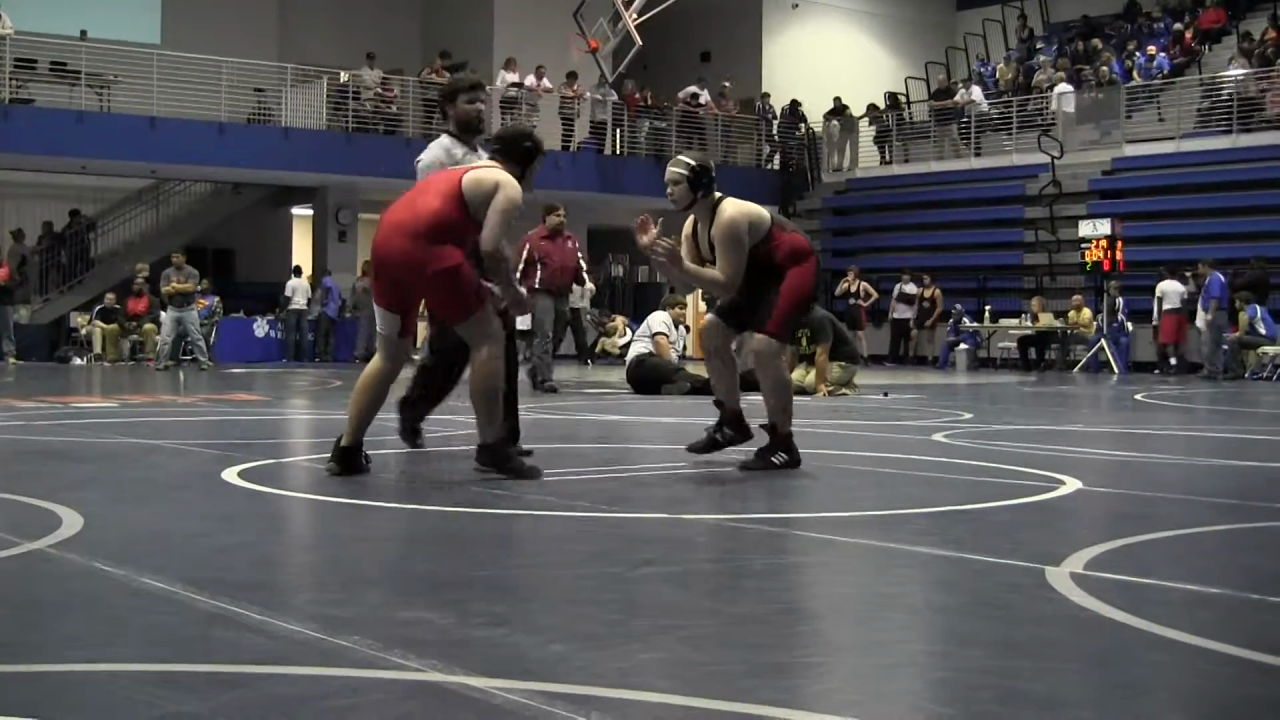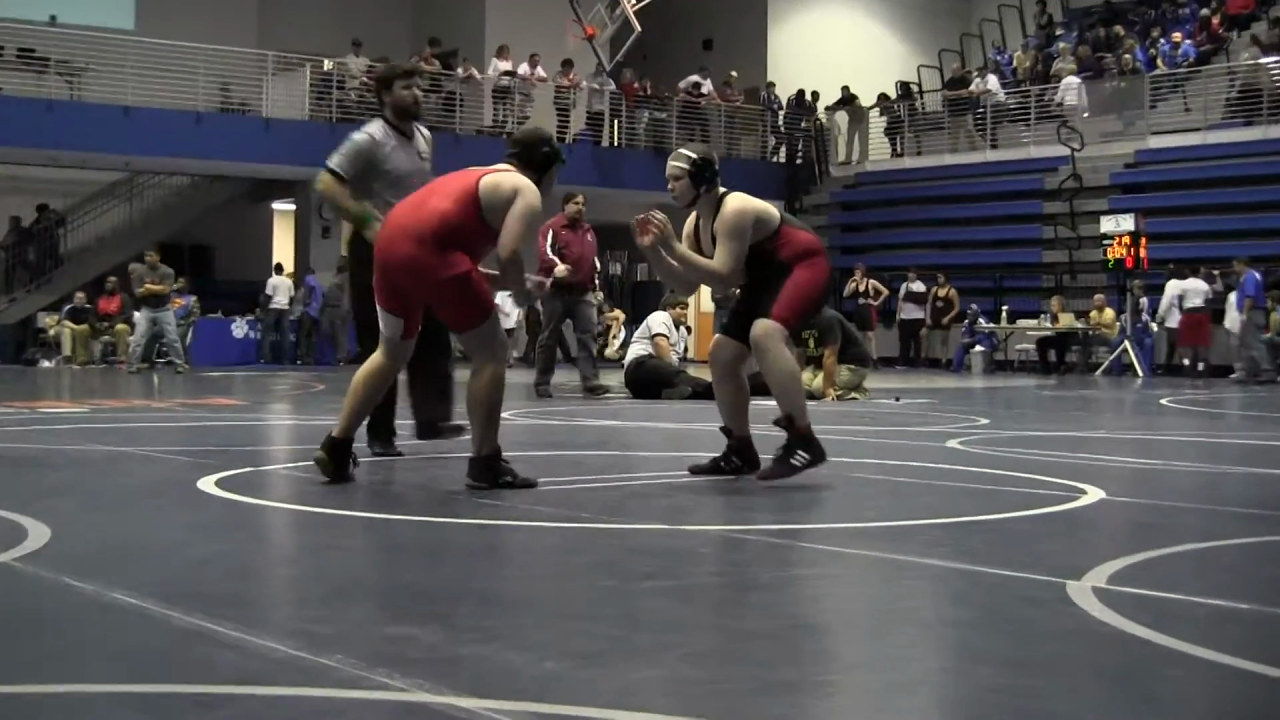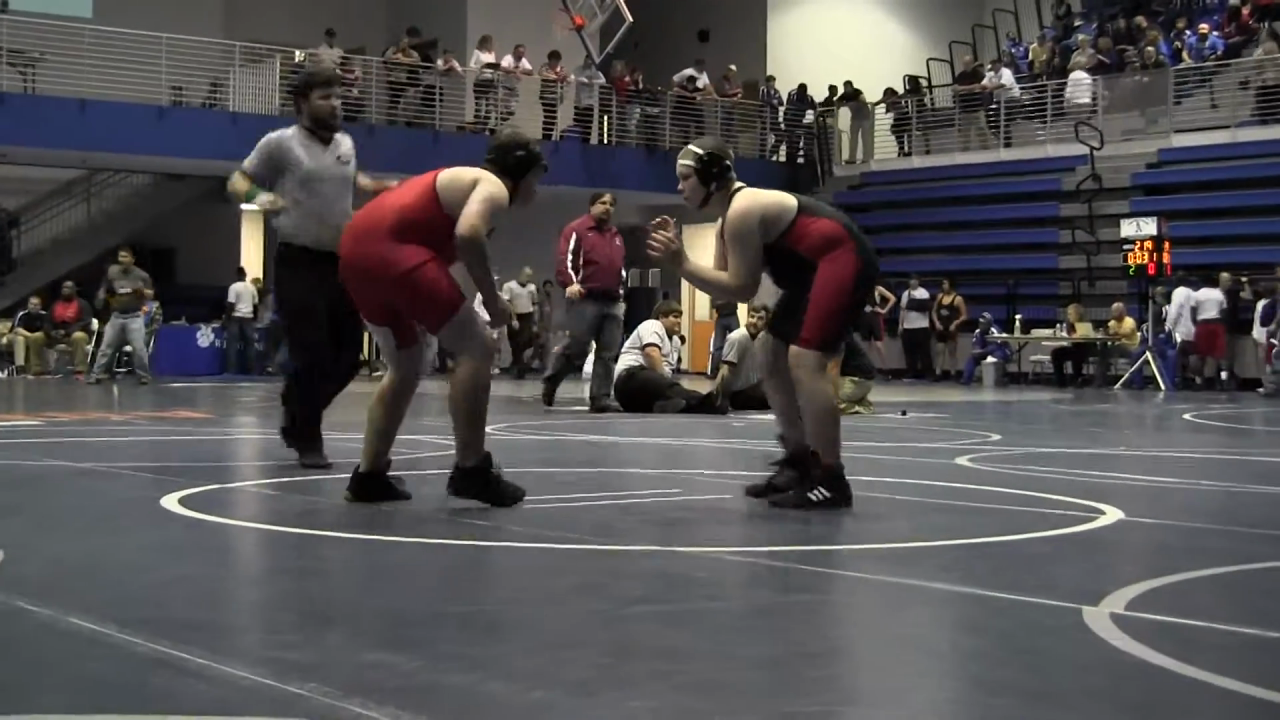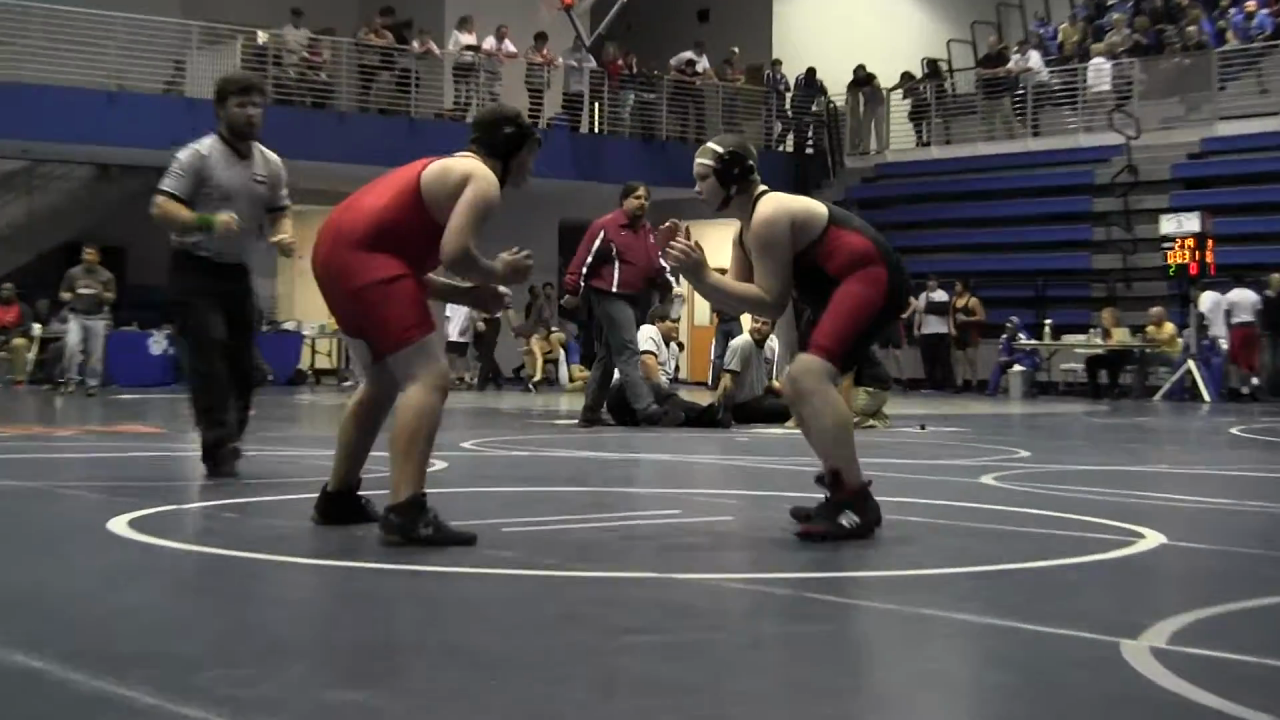
dt=0.3s
person 1, frame 1
left shoulder: (482, 156)
right shoulder: (438, 155)
left hip: (486, 263)
left knee: (503, 351)
right knee: (450, 353)
left ankle: (503, 436)
right ankle: (411, 417)
person 1, frame 2
left shoulder: (423, 137)
right shoulder: (367, 139)
right elbow: (327, 185)
right wrist: (366, 222)
right hip: (375, 254)
left knee: (432, 335)
right knee: (380, 344)
left ankle: (433, 418)
right ankle: (381, 432)
person 1, frame 3
left shoulder: (345, 145)
right shoulder: (280, 143)
right elbow: (238, 182)
left wrist: (380, 188)
right wrist: (258, 194)
left hip: (339, 265)
right hip: (297, 265)
left knee: (347, 358)
right knee: (311, 356)
left ankle: (295, 421)
right ankle: (308, 444)
person 1, frame 4
left shoulder: (272, 164)
right shoulder: (197, 155)
left elbow: (278, 218)
right elbow: (161, 208)
left wrist: (283, 239)
right wrist: (208, 221)
left hip: (237, 276)
right hip: (194, 273)
left knee: (240, 368)
right knee: (208, 348)
left ankle: (219, 451)
right ankle: (220, 439)
person 2, frame 1
left shoulder: (462, 173)
right shoulder: (507, 185)
right elbow: (491, 248)
left wrist: (483, 287)
right wrist: (512, 293)
left hip: (387, 242)
right hip: (424, 248)
left knee: (390, 353)
right knee: (489, 340)
left ankle: (346, 450)
right ankle: (493, 449)
person 2, frame 2
left shoulder: (476, 177)
right shoulder: (527, 191)
right elbow: (509, 255)
left wrist: (509, 280)
right wrist: (522, 289)
left hip: (392, 241)
right hip: (431, 252)
left knee: (392, 352)
right knee: (491, 350)
left ankle: (337, 444)
right ankle: (485, 463)
person 2, frame 3
left shoulder: (460, 179)
right shoulder: (493, 187)
right elbow: (468, 234)
right wrist: (493, 299)
left hip: (357, 248)
right hip: (391, 249)
left knee: (405, 367)
right knee: (477, 348)
left ankle: (369, 476)
right ankle: (472, 469)
person 2, frame 4
left shoulder: (447, 171)
right shoulder: (484, 180)
right elbow: (454, 253)
left wrist: (470, 291)
right wrist: (496, 276)
left hip: (336, 251)
right hip: (367, 259)
left knee: (383, 380)
right knee: (428, 380)
left ankle: (339, 495)
person 3, frame 1
left shoulder: (730, 217)
right shoulder: (693, 225)
left elbow: (727, 286)
right elbow: (691, 283)
left wrist: (680, 264)
right wrist: (655, 253)
left hip: (795, 268)
right hip: (760, 276)
left knee: (763, 348)
right knee: (711, 331)
left ankle: (783, 443)
right ankle: (731, 422)
person 3, frame 2
left shoulder: (735, 210)
right shoulder: (695, 222)
left elbow: (724, 279)
right elbow: (687, 285)
left wrist: (673, 248)
right wrist: (652, 252)
left hip: (804, 267)
right hip: (766, 280)
left knee: (764, 335)
right knee: (721, 355)
left ankle: (803, 440)
right ankle: (741, 449)
person 3, frame 3
left shoulder: (743, 210)
right shoulder: (730, 215)
left elbow: (741, 289)
right elbow: (723, 285)
left wrist: (681, 262)
right wrist: (675, 255)
left hip: (839, 258)
right hip: (816, 269)
left knee: (803, 363)
right knee: (772, 359)
left ankle: (830, 479)
right ankle: (798, 460)
person 3, frame 4
left shoulder: (768, 216)
right shoulder: (747, 227)
left elbow: (771, 303)
right elbow: (736, 301)
left wrist: (702, 274)
right wrist: (692, 270)
left hip: (868, 277)
right hip: (840, 287)
left knee: (806, 377)
right knee: (800, 388)
left ankle: (857, 503)
right ankle: (846, 494)
person 4, frame 1
left shoulder: (571, 240)
right shoulder: (533, 239)
left elbow: (579, 264)
right elbow: (522, 265)
left wrist: (586, 282)
left hip: (562, 296)
right hip: (541, 295)
left knee: (555, 338)
right knee: (545, 336)
left ankle: (536, 370)
person 4, frame 2
left shoulder: (588, 231)
right shoulder: (552, 228)
left elbow: (594, 261)
right elbow: (545, 252)
left wrist: (596, 287)
right wrist: (557, 266)
left hip: (582, 293)
right hip: (556, 291)
left knee: (588, 333)
right knee: (549, 338)
left ankle: (590, 381)
right ankle: (542, 383)
person 4, frame 3
left shoulder: (615, 236)
right shoulder: (576, 229)
right elbow: (566, 258)
left wrist: (619, 296)
right wrist: (571, 283)
left hip: (609, 301)
right hip: (583, 298)
left knee: (609, 350)
right knee: (576, 346)
left ankle: (601, 398)
right ankle: (551, 381)
person 4, frame 4
left shoulder: (648, 231)
right shoulder: (605, 226)
left elbow: (658, 264)
right elbow: (585, 259)
left wrist: (672, 286)
right wrist: (574, 291)
left hip: (636, 301)
right hip: (611, 298)
left knee: (609, 356)
right knee: (627, 353)
left ankle: (590, 412)
right ankle: (646, 409)
